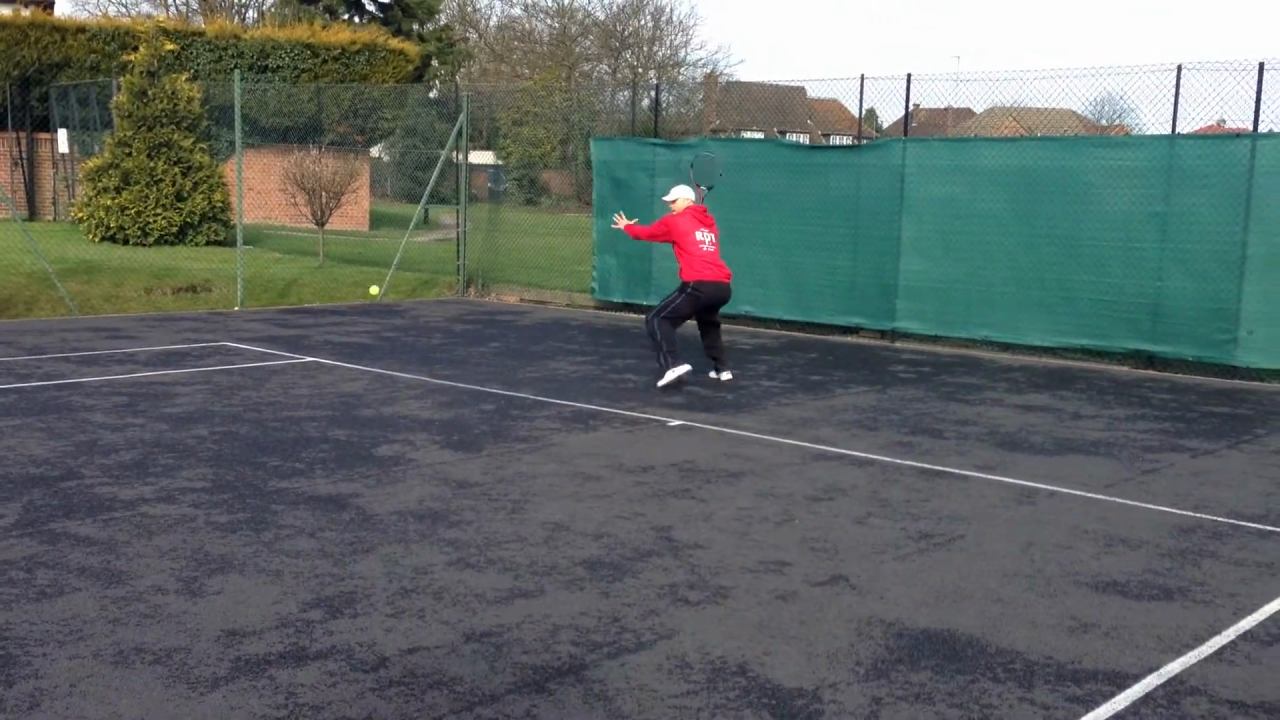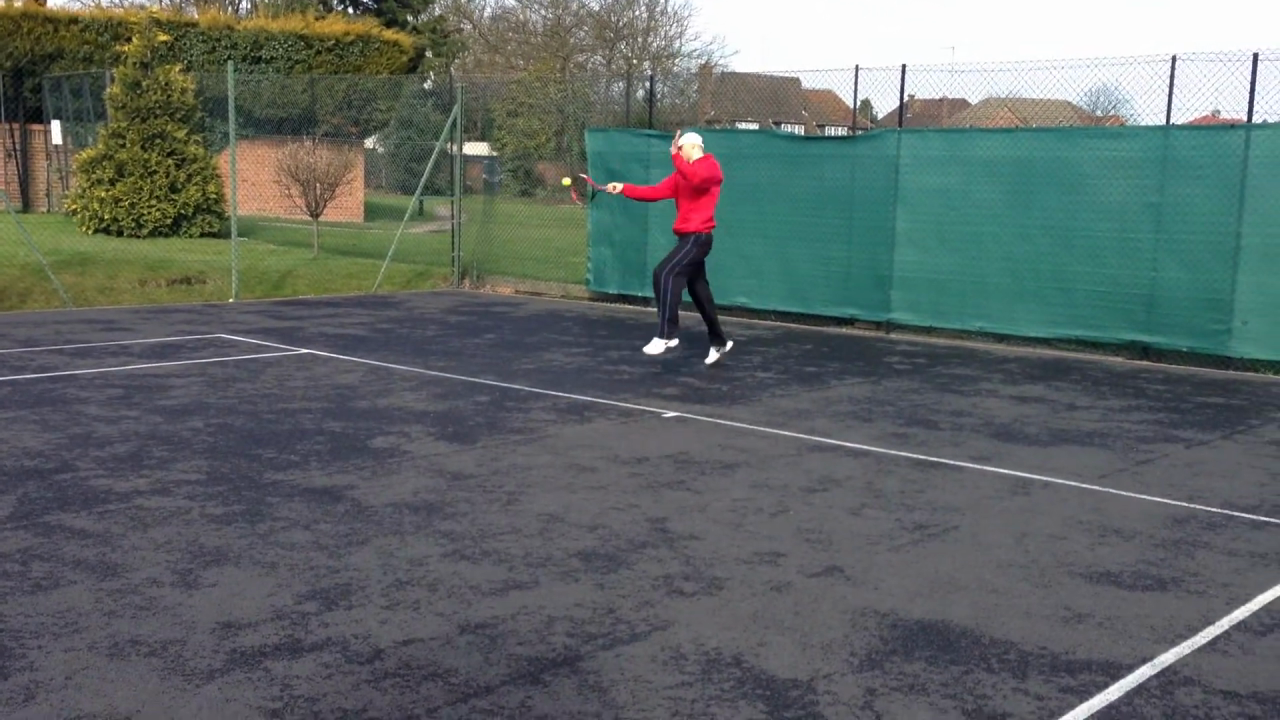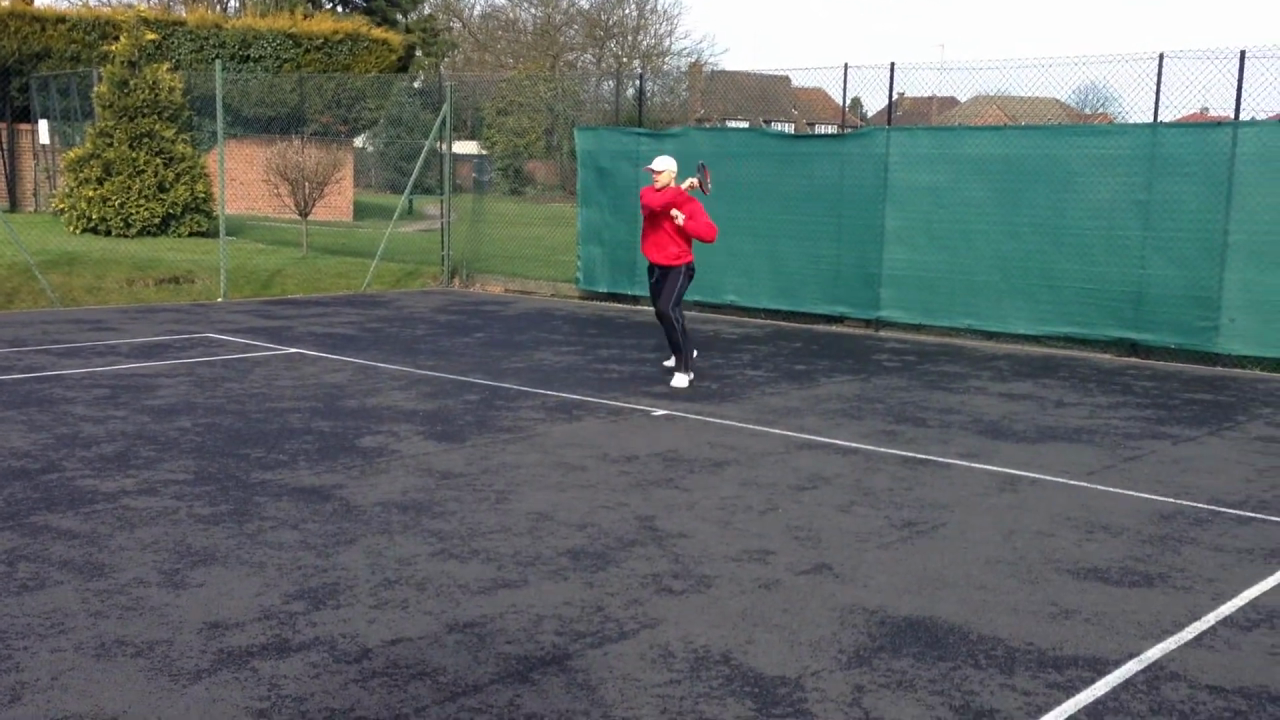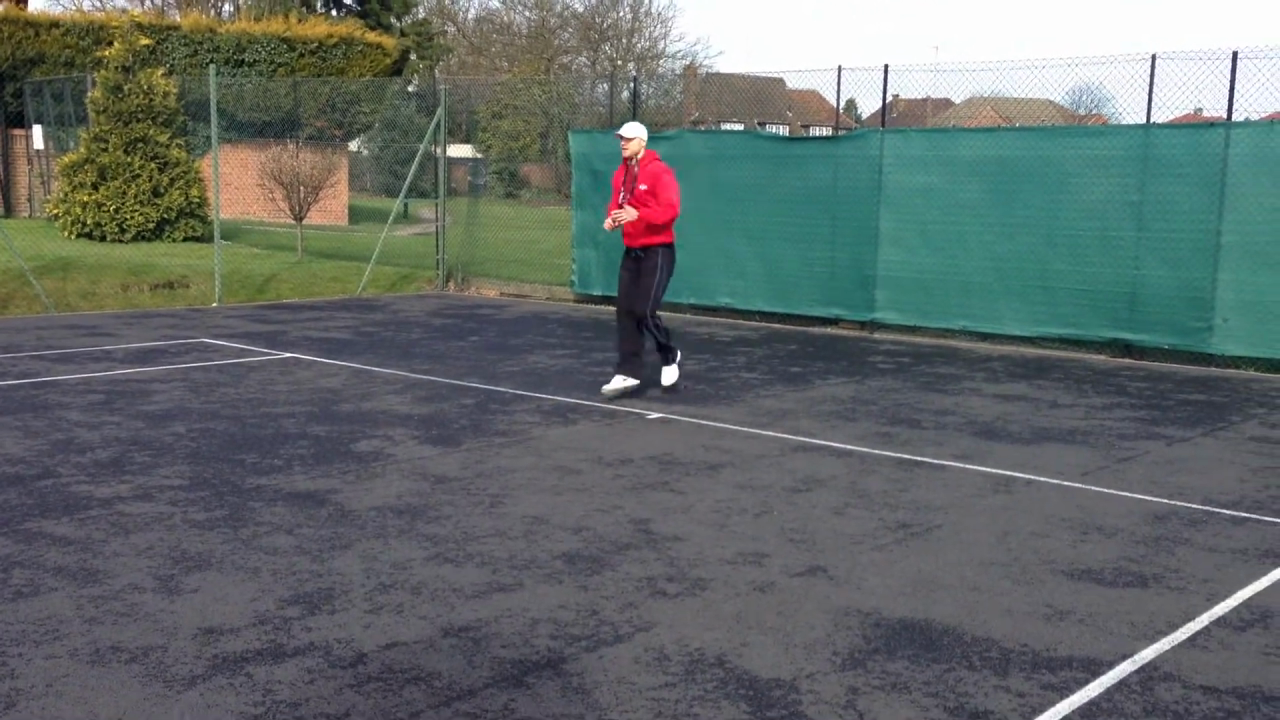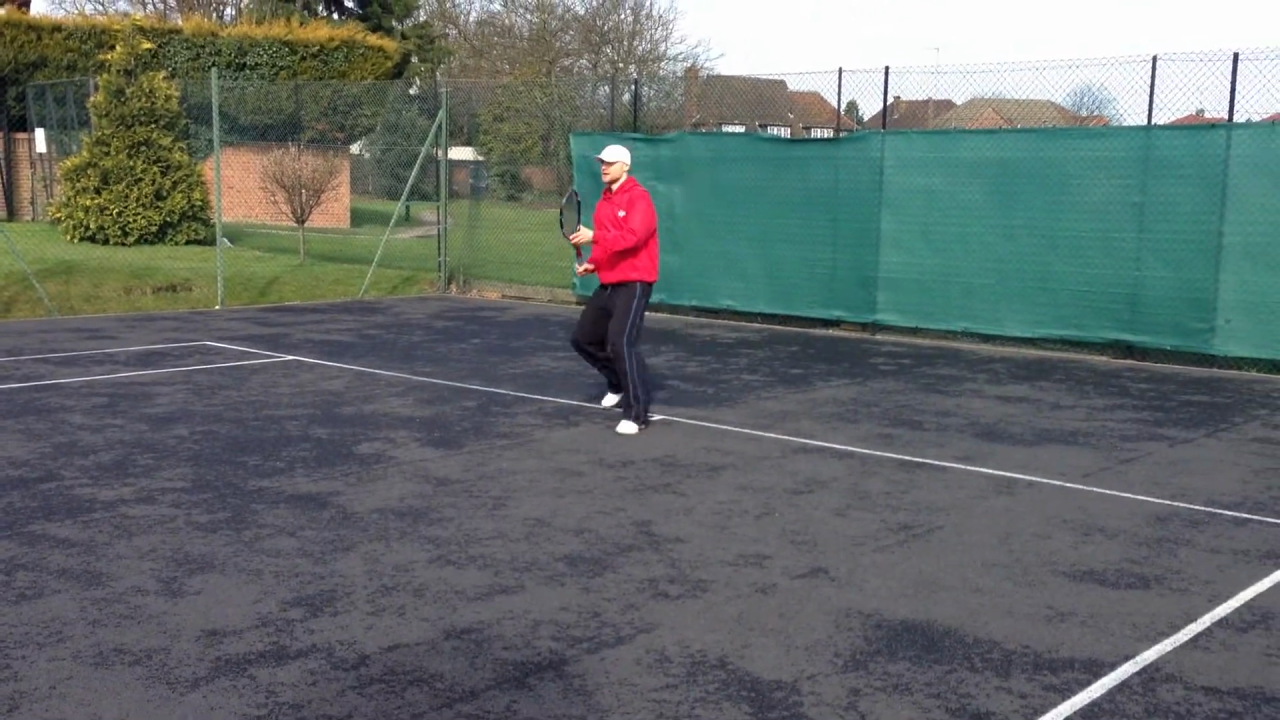
dt=0.4s
person 1, frame 1
left shoulder: (674, 222)
right shoulder: (708, 223)
left elbow: (645, 233)
left wrist: (626, 226)
left hip: (699, 286)
right hip: (723, 287)
left knee: (656, 320)
right knee: (709, 323)
left ankle: (673, 365)
right ankle: (723, 369)
person 1, frame 2
left shoulder: (710, 165)
right shoulder: (681, 175)
left elbow: (696, 179)
right elbow: (655, 193)
left wrist: (680, 158)
right wrist: (624, 188)
left hip: (697, 236)
right hip: (692, 237)
left knee: (665, 276)
right knee: (699, 290)
left ankle: (667, 335)
right ankle: (719, 341)
person 1, frame 3
left shoulder: (691, 203)
right shoulder: (648, 192)
left elbow: (711, 233)
right elbow: (652, 203)
left wrist: (683, 220)
right wrist: (679, 190)
left hip: (680, 267)
right hip: (655, 267)
left knee: (668, 309)
right knee: (664, 312)
left ankle: (683, 368)
right ankle: (684, 350)
person 1, frame 4
left shoulder: (660, 172)
right shoulder: (619, 173)
left elbow: (671, 209)
right elbow: (616, 204)
left wrist: (638, 215)
right wrist: (611, 218)
left hip: (659, 250)
right hip: (632, 251)
left knee: (645, 310)
right knee: (625, 310)
left ankle: (670, 355)
right ankle: (628, 373)
person 1, frame 5
left shoulder: (639, 198)
right shoulder: (603, 202)
left elbow: (632, 238)
left wrist: (594, 237)
right wrist: (592, 263)
left hip: (634, 285)
right hip: (607, 285)
left knee: (621, 342)
right knee: (583, 339)
left ankle: (635, 415)
right ankle: (620, 385)
